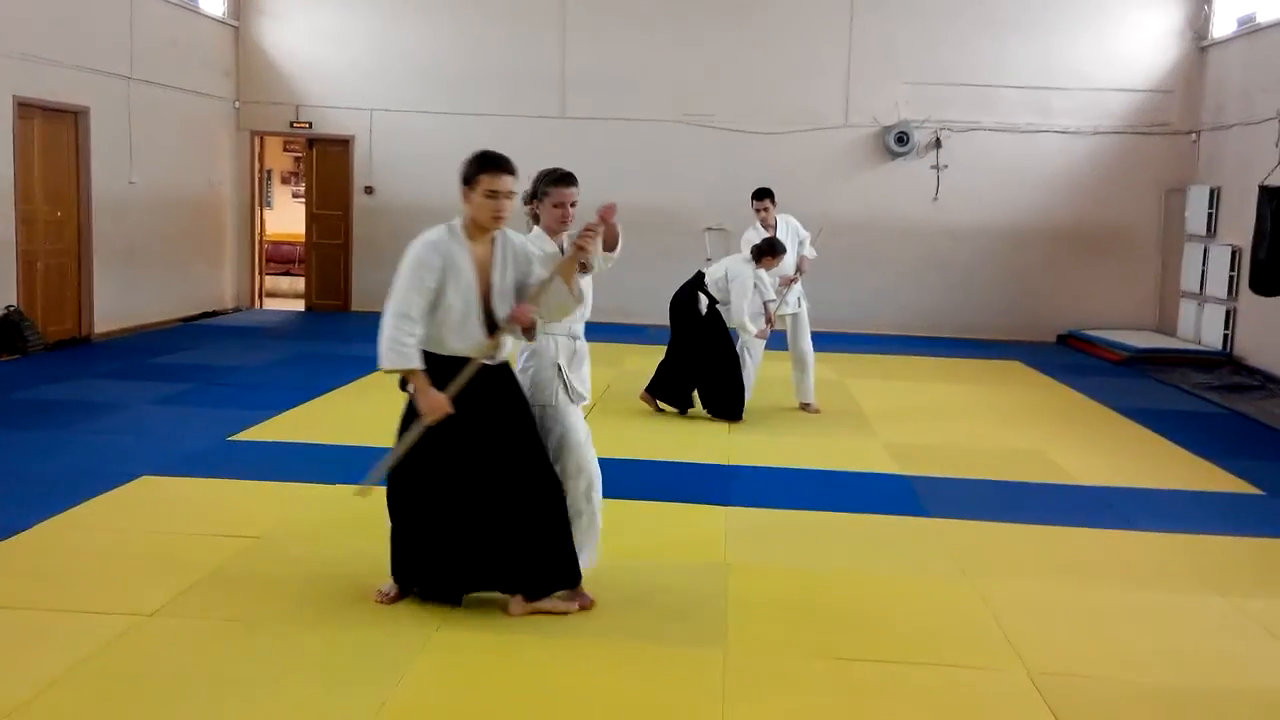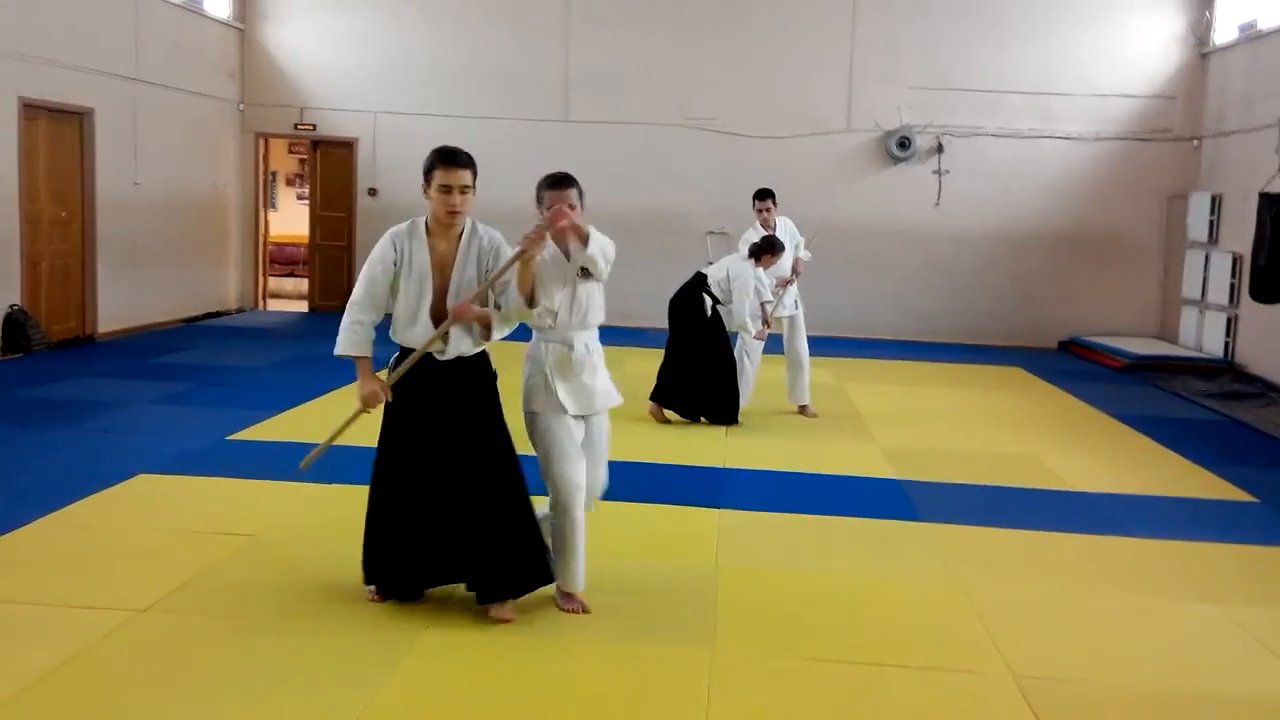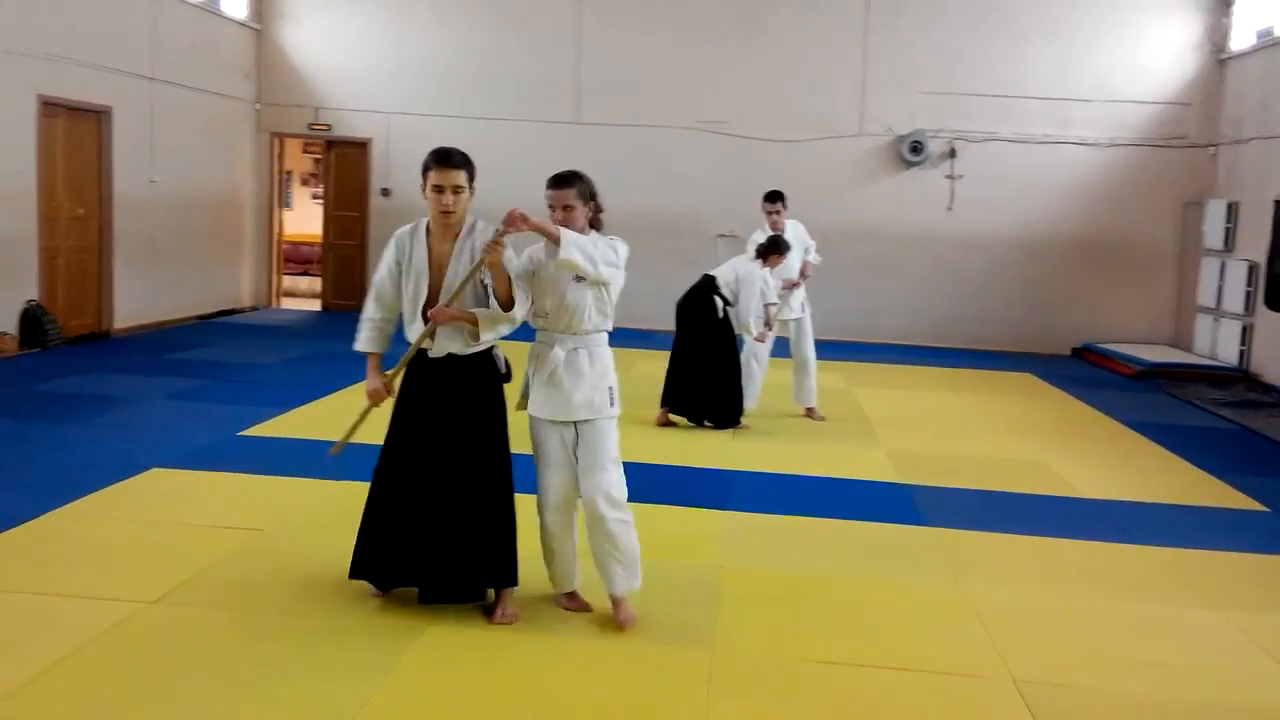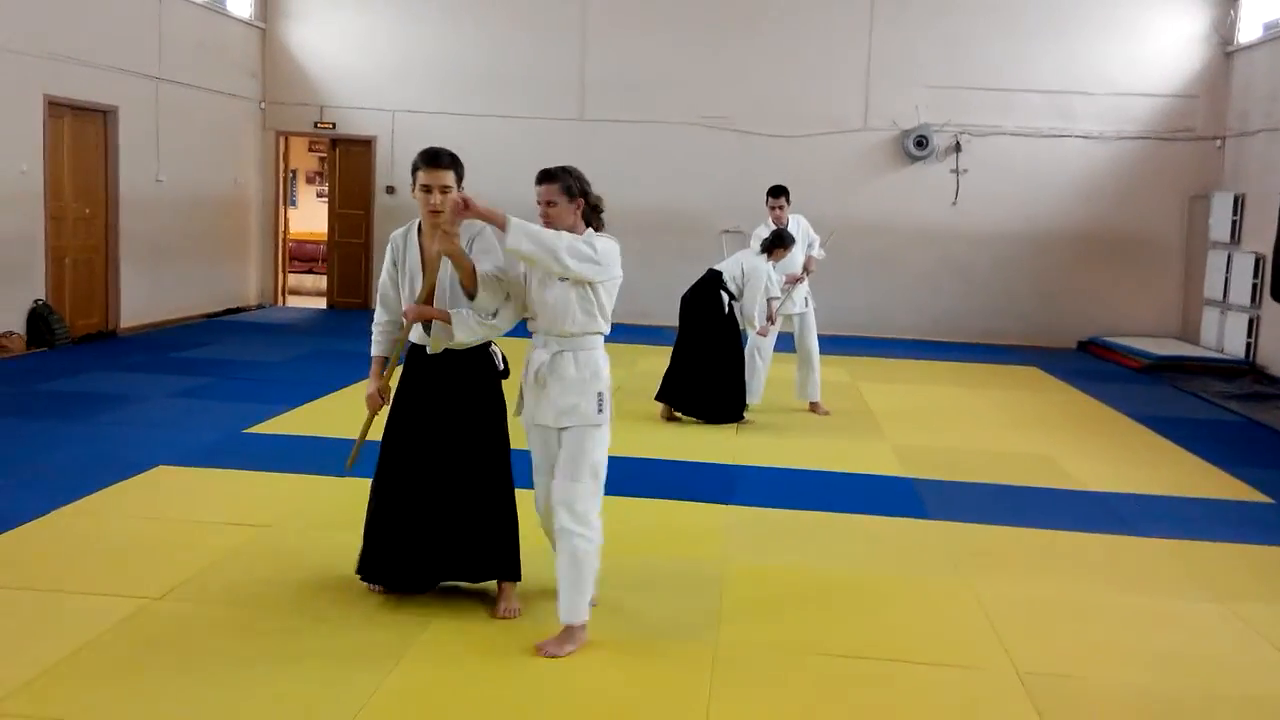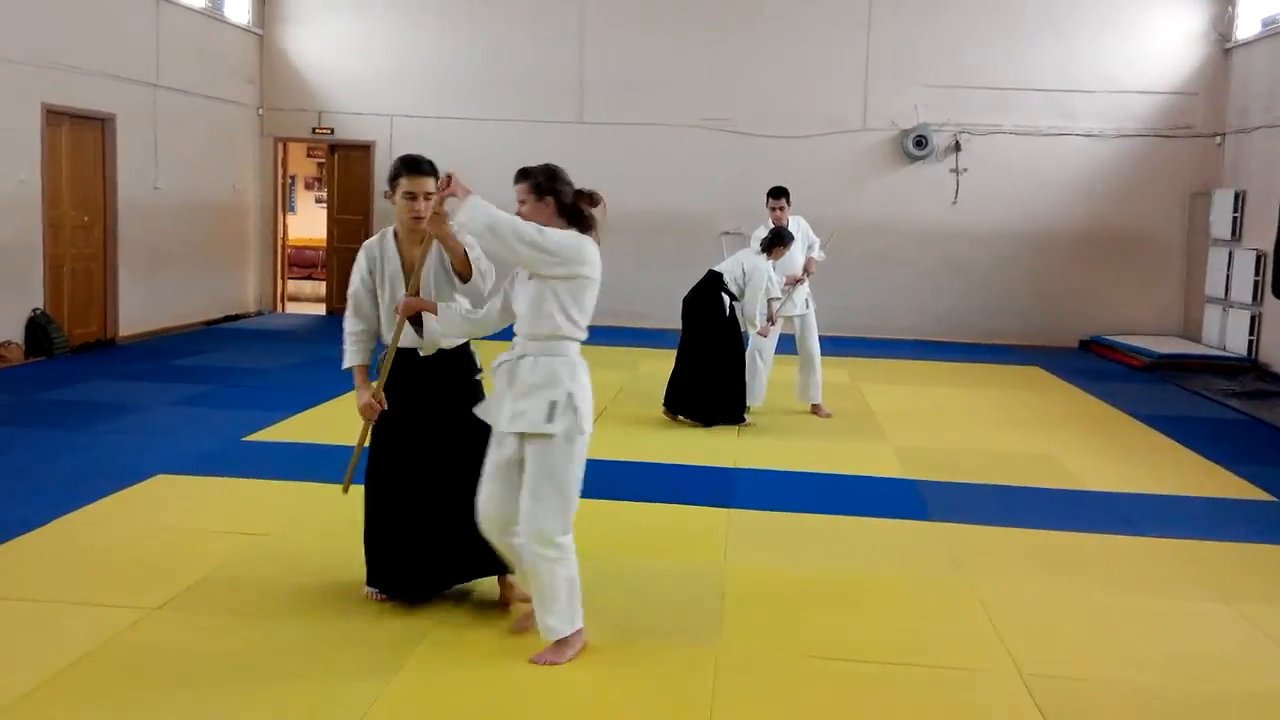
dt=0.2s
person 1, frame 1
left shoulder: (514, 248)
right shoulder: (432, 247)
left elbow: (551, 306)
right elbow: (401, 321)
left wrist: (571, 264)
right wrist: (421, 389)
left hip: (494, 381)
right hip: (440, 379)
left knee: (524, 478)
right knee: (422, 487)
left ankle: (527, 589)
right ankle: (408, 576)
person 1, frame 2
left shoulder: (489, 244)
right shoulder: (398, 241)
left elbow: (516, 309)
right elbow: (362, 308)
right wrist: (365, 375)
left hip: (470, 377)
right hip: (413, 376)
left knee: (491, 479)
right knee: (399, 483)
left ankle: (499, 589)
right ankle: (390, 576)
person 1, frame 3
left shoulder: (487, 240)
right shoulder: (404, 242)
left elbow: (507, 312)
right elbow: (379, 308)
left wrist: (497, 267)
right wrist: (373, 370)
left hip: (476, 376)
right hip: (423, 373)
left knee: (483, 480)
right knee: (402, 473)
left ankle: (501, 588)
right ankle: (392, 569)
person 1, frame 4
left shoulder: (478, 237)
right shoulder: (399, 243)
right elbow: (387, 314)
right wrist: (375, 374)
left hip: (471, 371)
right hip: (419, 369)
left knee: (484, 476)
right knee: (401, 472)
left ankle: (505, 582)
right ankle: (395, 569)
person 1, frame 5
left shoulder: (457, 239)
right shoulder: (373, 252)
left elbow: (482, 287)
right elbow: (358, 324)
left wrist: (447, 239)
right wrist: (362, 386)
left hip: (453, 371)
right hip: (402, 376)
left knee: (474, 471)
right knee: (391, 480)
left ankle: (503, 574)
right ankle: (391, 575)
person 2, frame 1
left shoulder: (577, 245)
right shoulder: (528, 249)
left elbow: (602, 255)
left wrist: (609, 228)
left hip: (572, 360)
right hip: (546, 363)
left knee: (568, 466)
right knee: (582, 470)
person 2, frame 2
left shoulder: (601, 246)
right shoulder: (534, 254)
left elbow: (593, 252)
right elbow: (522, 300)
left wrist: (576, 229)
right wrist: (528, 256)
left hip: (589, 368)
right hip: (548, 370)
left knee: (593, 483)
right knee: (568, 485)
left ankle: (560, 549)
right ankle: (567, 582)
person 2, frame 3
left shoulder: (613, 251)
right shoulder: (537, 255)
left elbow: (583, 255)
right elbow: (515, 305)
left wrist: (539, 228)
left hip: (593, 374)
right hip: (545, 374)
left knee: (604, 490)
right knee: (554, 493)
left ankle: (620, 590)
right ankle: (566, 584)
person 2, frame 4
left shoulder: (603, 251)
right shoulder: (534, 264)
left elbow: (546, 247)
right elbow: (500, 313)
left wrist: (488, 215)
right wrist: (445, 314)
left hip: (584, 380)
right hip: (543, 380)
left knee: (574, 502)
right knee: (550, 502)
left ankle: (574, 622)
right ankle: (578, 579)
person 2, frame 5
left shoulder: (576, 250)
right shoulder: (534, 261)
left elbow: (497, 229)
right elbow: (491, 317)
left wrist: (462, 197)
right wrist: (434, 308)
left hip: (557, 390)
right hip: (523, 387)
left knee: (542, 520)
right knee: (494, 509)
left ankle: (568, 629)
right ankle: (544, 596)
person 3, frame 1
left shoulder: (789, 222)
right shoulder: (750, 237)
left elbow: (805, 239)
left wrist: (804, 256)
right wrist: (778, 281)
left hip: (793, 295)
left knee: (803, 349)
right knee: (749, 348)
left ankle: (806, 399)
person 3, frame 2
left shoulder: (787, 224)
right shoulder: (749, 238)
left elbow: (799, 243)
left wrist: (799, 259)
right wrist: (775, 282)
left hip: (789, 297)
left knee: (799, 352)
right knee: (747, 351)
left ankle: (802, 402)
person 3, frame 3
left shoulder: (797, 228)
right shoulder: (758, 240)
left elbow: (809, 247)
left wrist: (809, 262)
right wrist: (781, 284)
left hip: (796, 300)
left knee: (805, 354)
right knee: (755, 353)
left ankle: (809, 405)
right ankle: (742, 404)
person 3, frame 4
left shoulder: (800, 223)
right shoulder: (761, 235)
left elbow: (814, 241)
left wrist: (812, 257)
right wrist: (785, 279)
left hip: (800, 295)
left knee: (809, 348)
right knee: (758, 348)
left ankle: (813, 399)
right ankle: (746, 399)
person 3, frame 5
left shoulder: (800, 224)
right shoulder: (760, 236)
left elbow: (814, 243)
left wrist: (812, 259)
right wrist: (784, 280)
left hip: (800, 297)
left knee: (811, 350)
right knee: (759, 350)
left ankle: (815, 402)
right ankle: (747, 402)
person 4, frame 1
left shoulder: (748, 261)
right shoulder: (744, 274)
left elbow: (759, 278)
right elbow: (738, 315)
right wrist: (755, 332)
left hip: (689, 302)
right hip: (694, 306)
left knee: (686, 353)
right knee: (720, 354)
left ankle: (652, 393)
right ankle: (724, 410)
person 4, frame 2
left shoulder: (744, 260)
right shoulder: (745, 273)
left elbow: (758, 277)
right elbow: (739, 314)
left wrist: (764, 309)
right wrist: (754, 332)
left hip: (686, 301)
right hip: (697, 306)
left knee: (682, 355)
right knee: (717, 358)
left ankle: (658, 404)
right ankle: (721, 414)
person 4, frame 3
left shoulder: (750, 261)
right shoulder: (753, 274)
left elbow: (765, 278)
right elbow: (745, 313)
left wrist: (769, 310)
right wrist: (754, 334)
left hip: (692, 302)
right hip: (707, 308)
left knee: (686, 357)
right knee: (722, 362)
left ankle: (665, 412)
right ankle: (724, 417)
person 4, frame 4
left shoulder: (754, 254)
right shoulder: (758, 268)
right elbow: (749, 306)
left wrist: (771, 303)
right wrist: (757, 328)
left hip: (696, 297)
right hip: (712, 303)
left knee: (689, 352)
right knee: (727, 357)
left ankle: (668, 405)
right ankle: (727, 412)
person 4, frame 5
left shoulder: (753, 254)
right shoulder: (759, 268)
right elbow: (750, 305)
left wrist: (771, 304)
right wrist: (757, 328)
left hip: (697, 298)
right hip: (713, 304)
left knee: (693, 354)
right knee: (727, 358)
left ankle: (673, 406)
right ankle: (728, 414)
